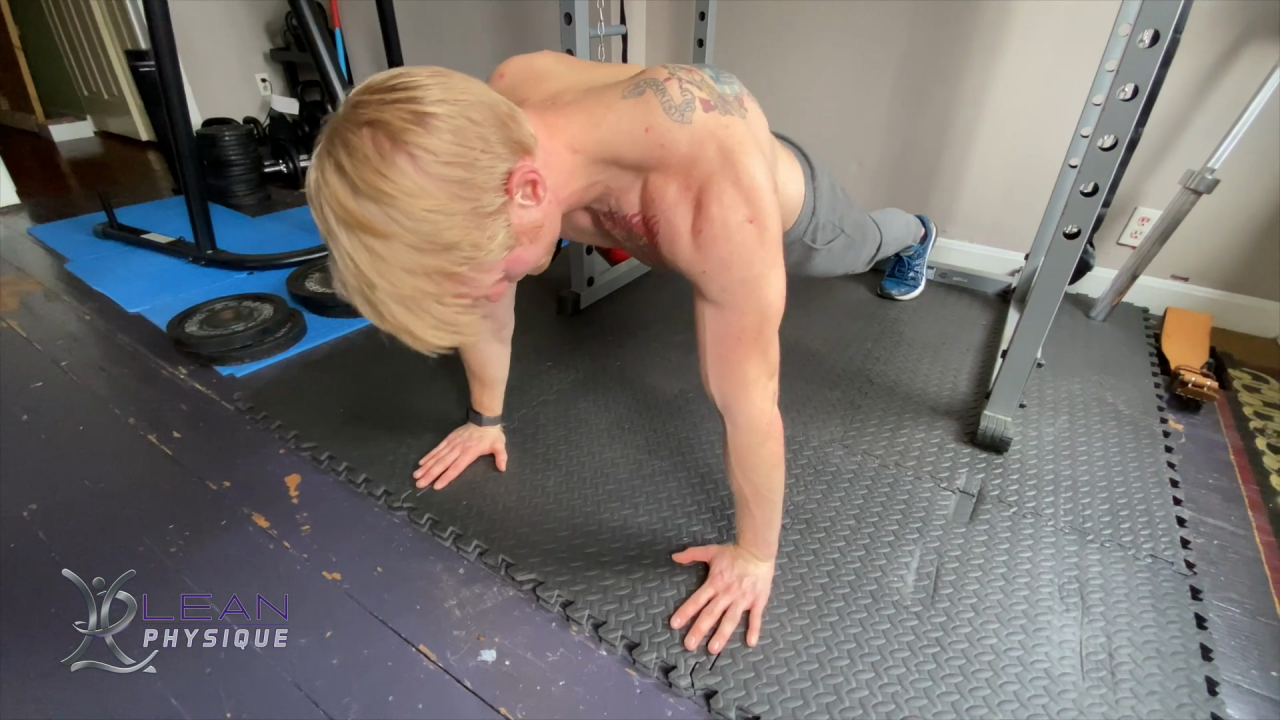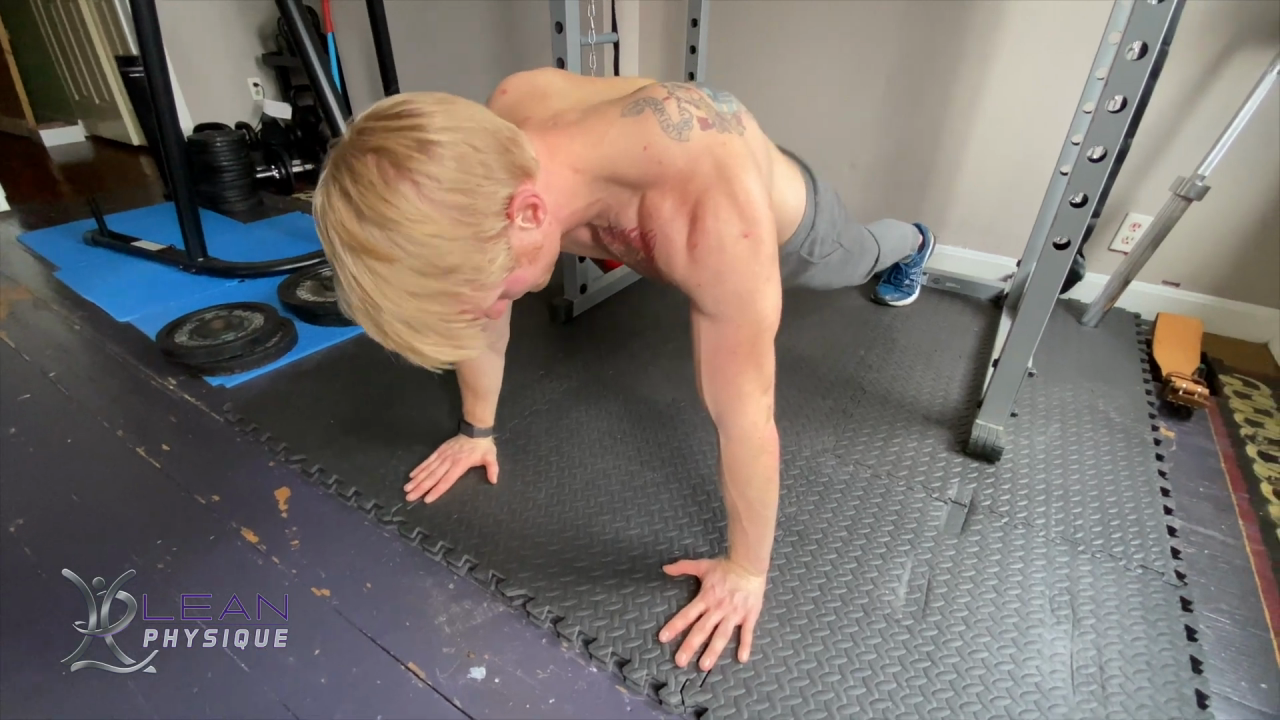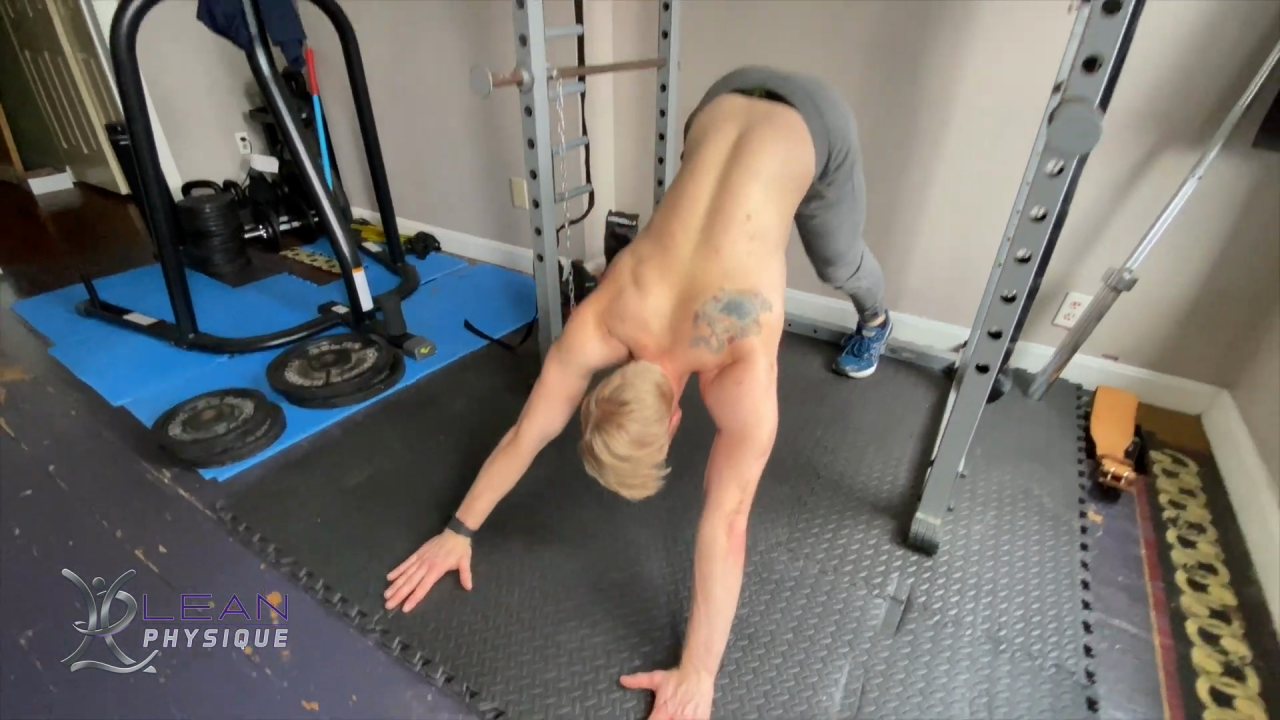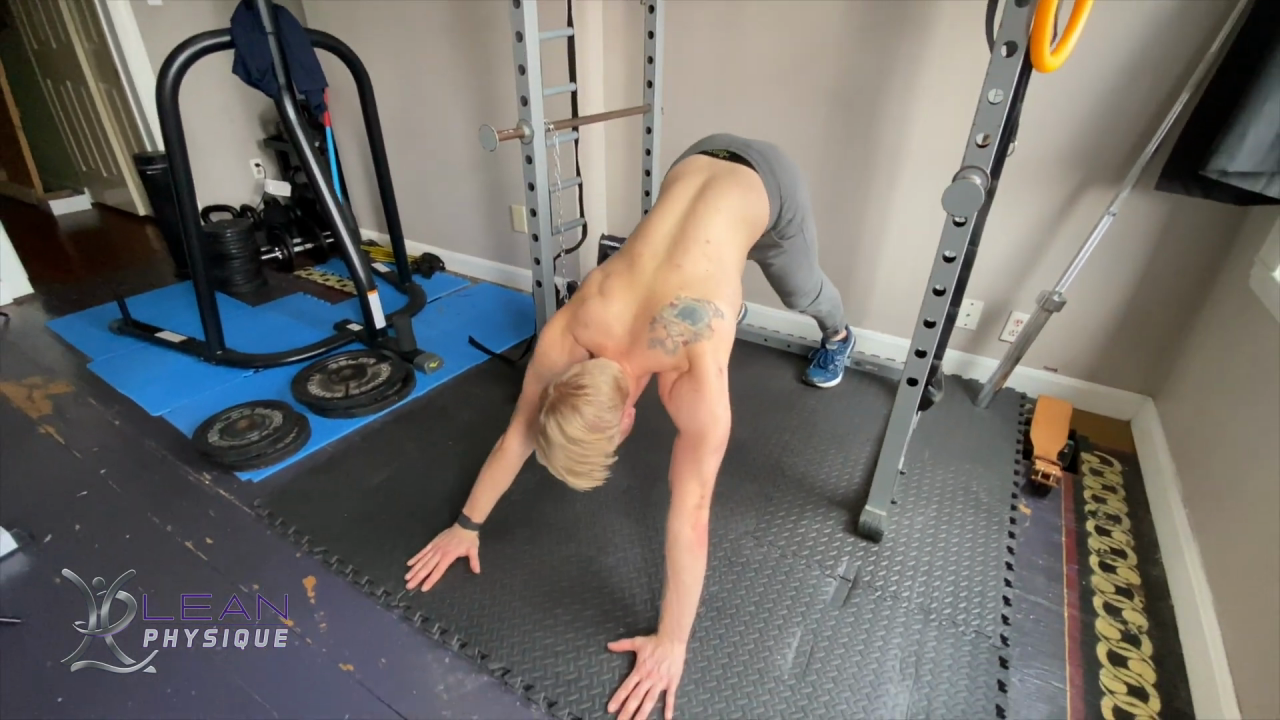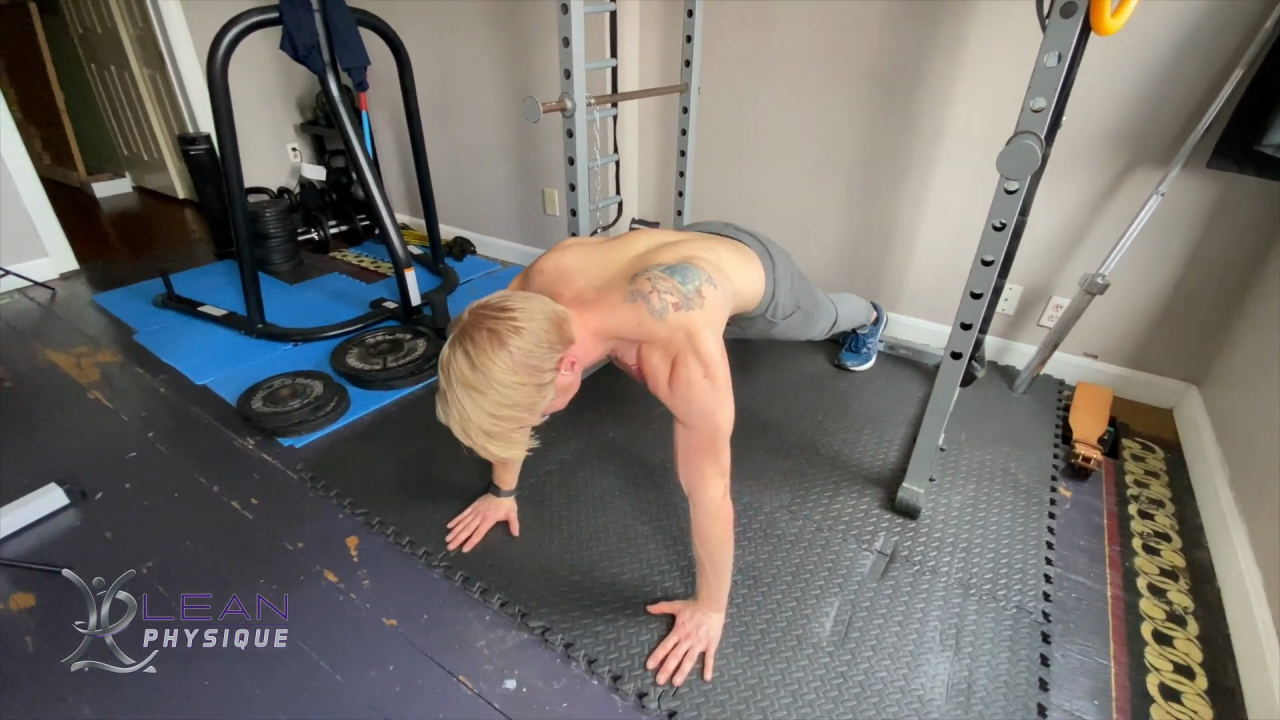
dt=1s
person 1, frame 1
left shoulder: (709, 198)
right shoulder: (484, 143)
left elbow: (748, 405)
right elbow: (486, 312)
left wrist: (755, 555)
right wrist: (486, 419)
left hip: (786, 210)
left knee: (860, 245)
left ankle: (913, 233)
person 1, frame 2
left shoulder: (709, 214)
right shoulder: (483, 148)
left elbow: (746, 416)
right elbow: (480, 321)
left wrist: (746, 570)
right wrist: (477, 429)
left hip: (785, 225)
left knee: (856, 258)
left ankle: (912, 240)
person 1, frame 3
left shoulder: (739, 368)
right shoulder: (603, 321)
left elbow: (726, 519)
right elbow: (527, 433)
right wrist: (457, 531)
left hip: (812, 123)
right hip: (731, 103)
left knee: (838, 264)
left ankle: (872, 322)
person 1, frame 4
left shoulder: (692, 374)
right shoulder: (565, 334)
left elbow: (691, 508)
right elbow: (518, 432)
left wrist: (671, 643)
left hip: (766, 184)
right hip: (699, 163)
left knee: (800, 290)
left ankle: (836, 335)
person 1, frame 5
left shoulder: (683, 352)
right shoulder: (531, 293)
left elbow: (708, 493)
right elbow: (512, 396)
left wrist: (710, 609)
right wrist: (502, 491)
left hip: (760, 277)
right hip: (702, 242)
left knee: (821, 318)
left ankle: (867, 317)
